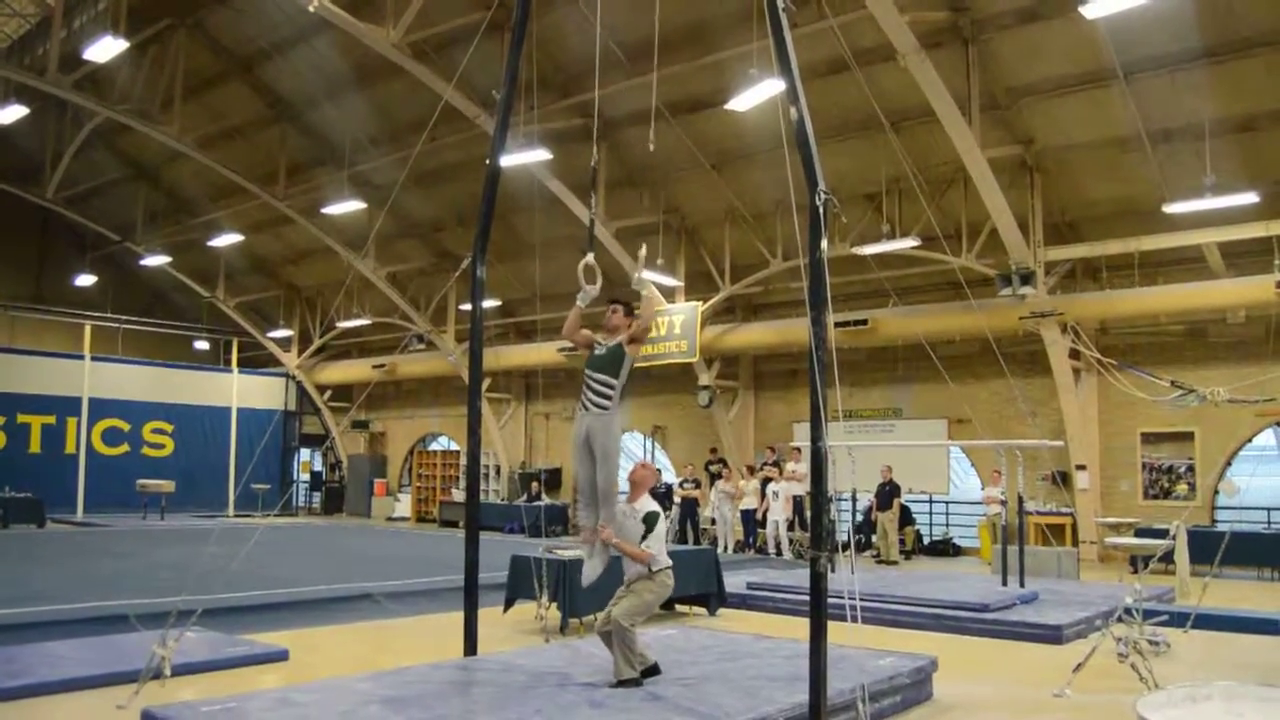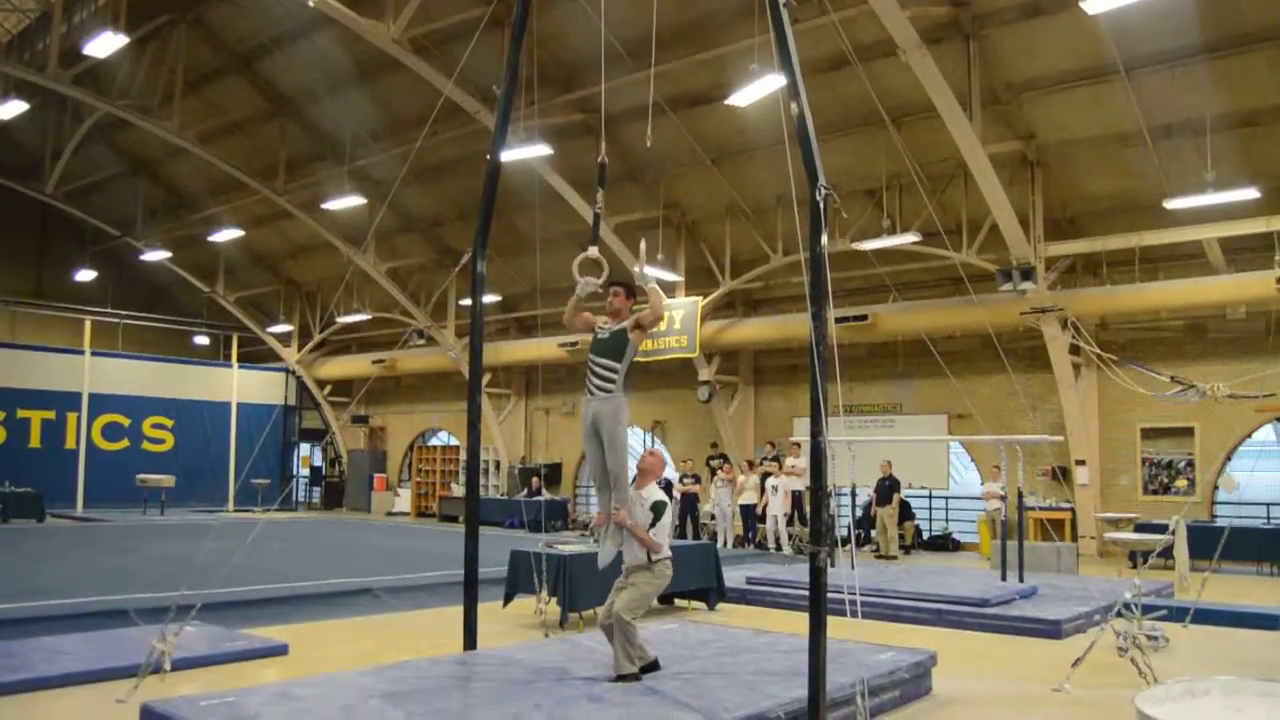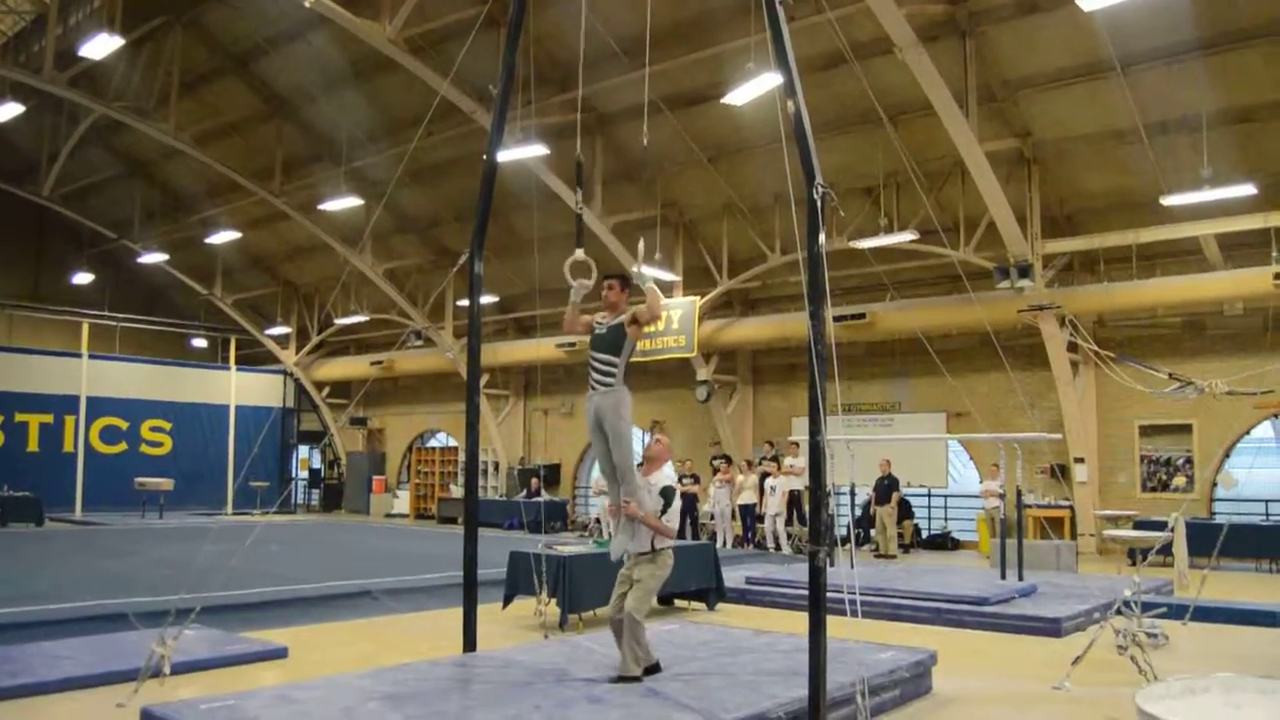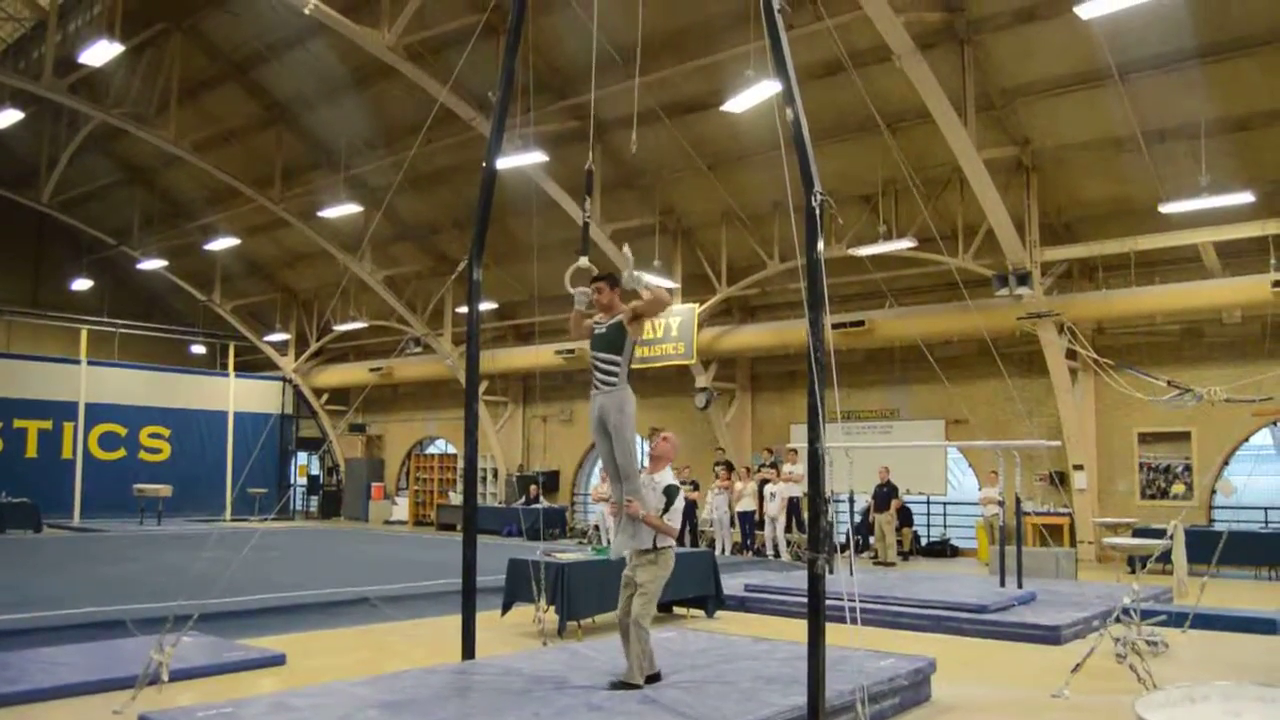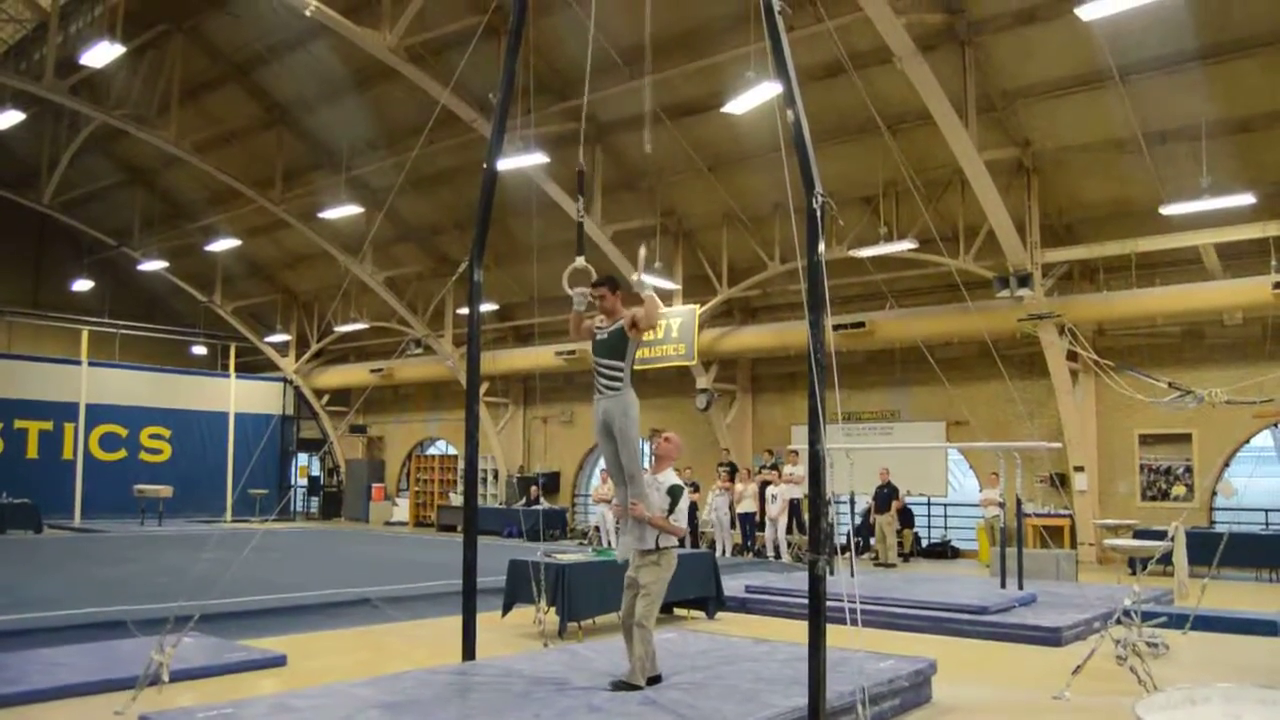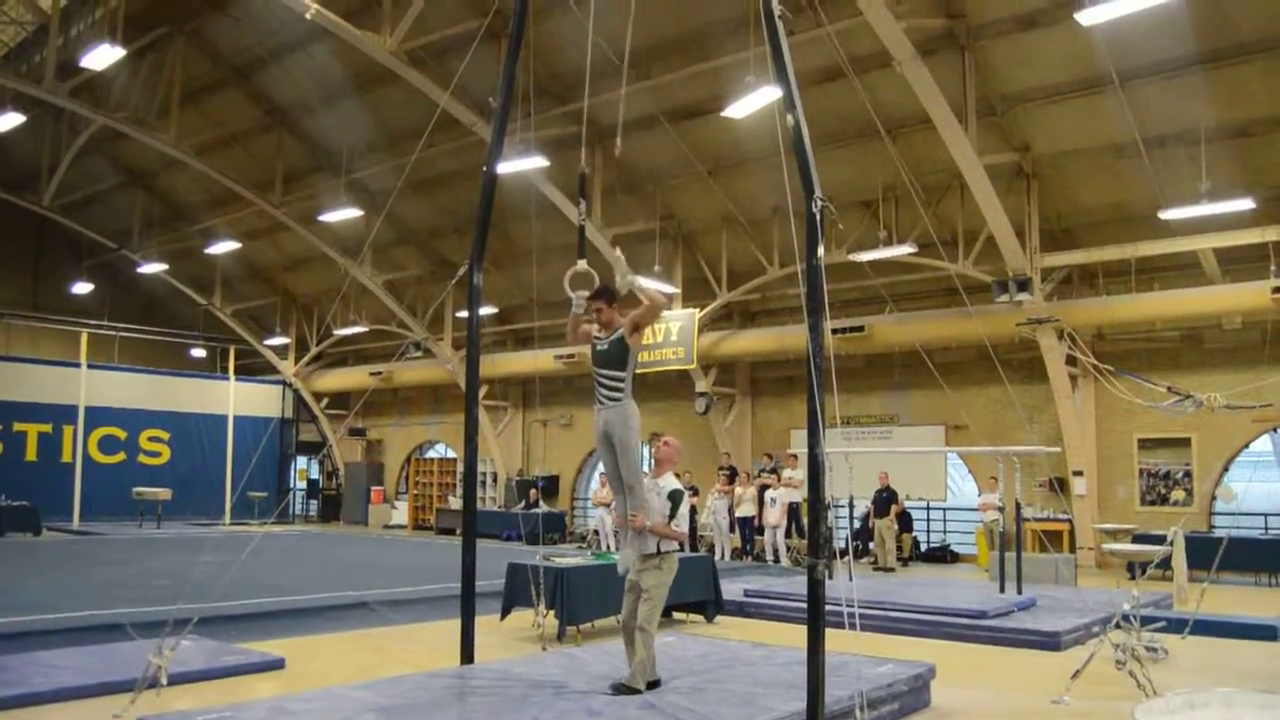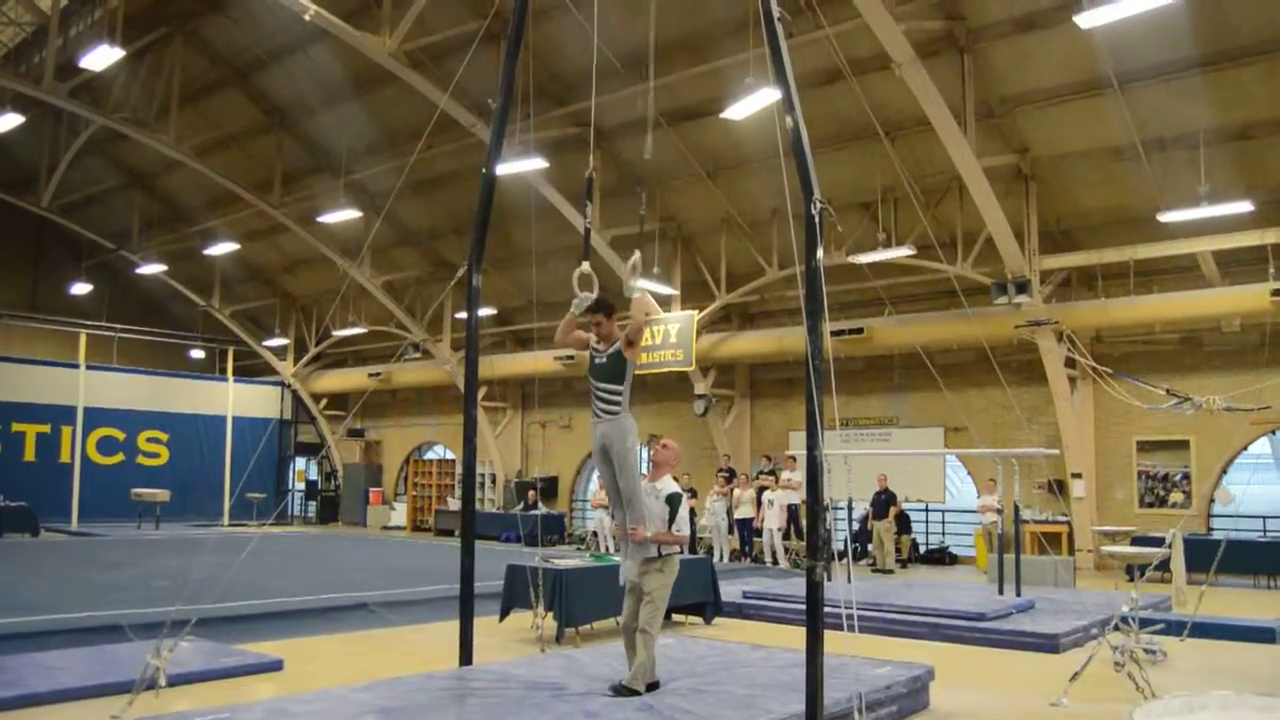
dt=0.2s
person 1, frame 1
left shoulder: (631, 339)
right shoulder: (595, 339)
left elbow: (647, 321)
right elbow: (567, 333)
left wrist: (645, 289)
right wrist: (582, 301)
left hip: (606, 420)
right hip: (582, 419)
left knee: (606, 489)
right knee: (585, 490)
left ankle: (602, 549)
right ankle: (589, 548)
person 1, frame 2
left shoulder: (635, 324)
right shoulder: (598, 323)
left elbow: (659, 313)
right elbow: (569, 320)
left wrist: (648, 284)
right wrist: (581, 292)
left hip: (612, 405)
right hip: (589, 404)
left knee: (617, 472)
right knee: (597, 475)
left ankle: (617, 532)
right ankle: (606, 530)
person 1, frame 3
left shoulder: (632, 316)
right shoulder: (596, 319)
left elbow: (655, 313)
right elbow: (568, 327)
left wrist: (646, 282)
right wrist: (576, 297)
left hip: (614, 398)
right hip: (592, 399)
left knee: (623, 465)
right knee: (606, 469)
left ankle: (628, 524)
right ankle: (619, 522)
person 1, frame 4
left shoulder: (632, 313)
right shoulder: (596, 320)
left elbow: (665, 301)
right elbow: (575, 333)
left wrist: (638, 282)
right wrist: (579, 304)
left hip: (618, 398)
right hip: (596, 400)
left knee: (626, 465)
right knee: (610, 469)
left ankle: (632, 524)
right ankle: (621, 523)
person 1, frame 5
left shoulder: (632, 317)
right shoulder: (598, 322)
left elbow: (652, 320)
right elbow: (575, 333)
left wrist: (645, 290)
right wrist: (578, 305)
left hip: (621, 401)
right hip: (600, 403)
left knee: (631, 467)
right knee: (614, 471)
left ankle: (636, 526)
right ankle: (625, 526)
person 1, frame 6
left shoulder: (632, 324)
right shoulder: (596, 330)
left elbow: (660, 304)
right elbow: (572, 336)
left wrist: (631, 283)
right wrist: (577, 308)
left hip: (622, 412)
right hip: (600, 414)
left knee: (631, 478)
right knee: (615, 482)
left ankle: (636, 538)
right ankle: (626, 537)
person 1, frame 7
left shoulder: (628, 340)
right shoulder: (592, 341)
left elbow: (640, 321)
right elbow: (560, 339)
left wrist: (634, 288)
right wrist: (576, 308)
left hip: (620, 426)
right hip: (597, 427)
left knee: (629, 490)
right knee: (613, 495)
right ankle: (625, 549)
person 2, frame 1
left shoulder: (652, 513)
right shoulder: (620, 509)
left elbow: (645, 557)
right elbow: (604, 540)
left wrist: (613, 541)
right wrist: (595, 535)
left hip: (656, 580)
right hip: (632, 580)
left knee: (622, 617)
right knee: (604, 625)
left ankle: (628, 675)
right ankle: (645, 665)
person 2, frame 2
left shoulder: (658, 502)
right shoulder: (626, 494)
left elbow: (655, 545)
right elbow: (615, 528)
left wrist: (627, 523)
right wrist: (606, 520)
left hip: (654, 570)
right hip: (631, 569)
left knee: (622, 611)
right knee: (606, 618)
left ankle: (628, 670)
right ankle: (645, 660)
person 2, frame 3
left shoulder: (666, 487)
left elbow: (670, 531)
right elbow: (625, 519)
left wrist: (639, 515)
right wrist: (617, 512)
left hip: (656, 559)
right hip: (632, 558)
left knee: (632, 611)
right knee: (615, 613)
left ankle: (631, 671)
right ankle: (647, 662)
person 2, frame 4
left shoulder: (671, 487)
right shoulder: (637, 479)
left elbow: (672, 530)
right elbow: (628, 517)
left wrist: (640, 514)
right wrist: (620, 511)
left hip: (657, 559)
right hip: (635, 556)
left knee: (639, 616)
right knee: (624, 616)
left ankle: (634, 677)
right ankle: (648, 670)
person 2, frame 5
left shoulder: (674, 487)
right shoulder: (641, 480)
left elbow: (679, 530)
left wrist: (646, 516)
right wrist: (624, 512)
left hip: (660, 558)
right hip: (638, 555)
left knee: (643, 617)
right knee: (628, 617)
left ankle: (636, 678)
right ankle: (649, 671)
person 2, frame 6
left shoulder: (675, 491)
right shoulder: (641, 484)
left elbow: (680, 534)
left wrist: (646, 525)
right wrist: (625, 520)
left hip: (661, 562)
right hip: (638, 559)
left knee: (645, 621)
right knee: (628, 620)
left ankle: (636, 681)
right ankle: (648, 676)
person 2, frame 7
left shoulder: (673, 493)
right shoulder: (639, 487)
left elbow: (682, 537)
left wrist: (647, 536)
right wrist: (624, 529)
left hip: (662, 565)
right hip: (638, 563)
left knee: (647, 624)
right knee: (629, 623)
left ankle: (636, 682)
right ankle: (647, 677)
